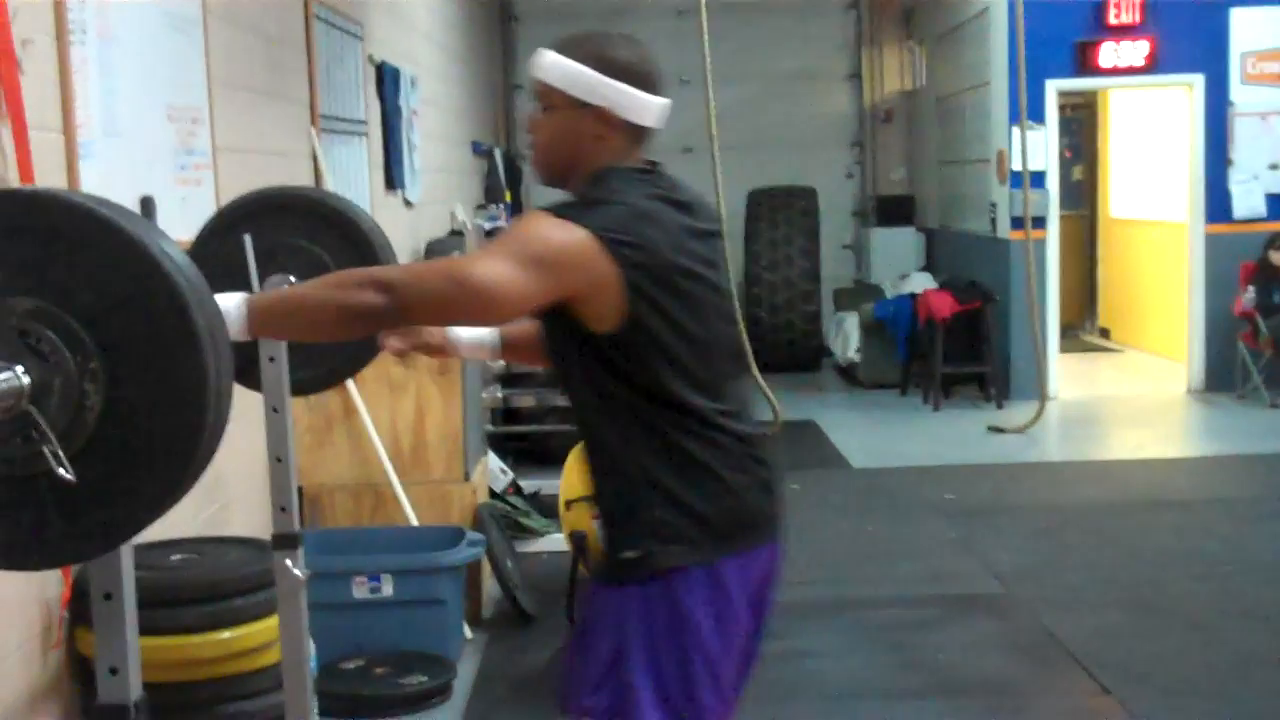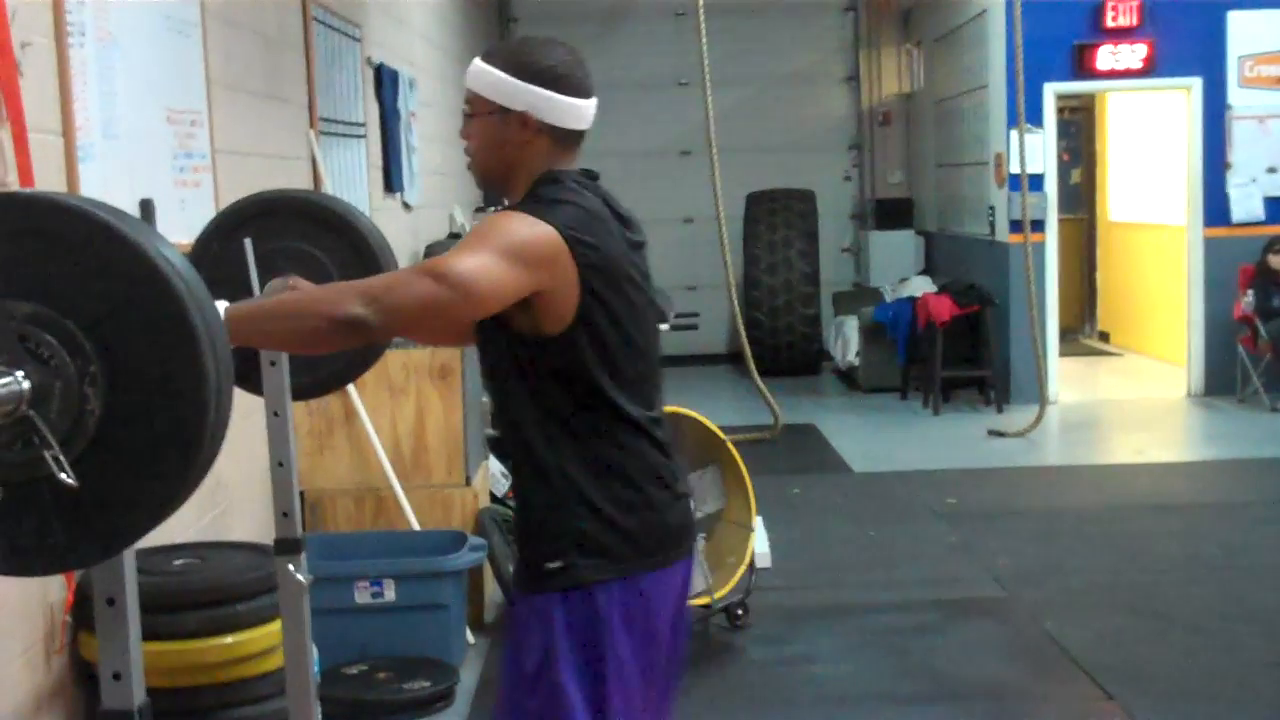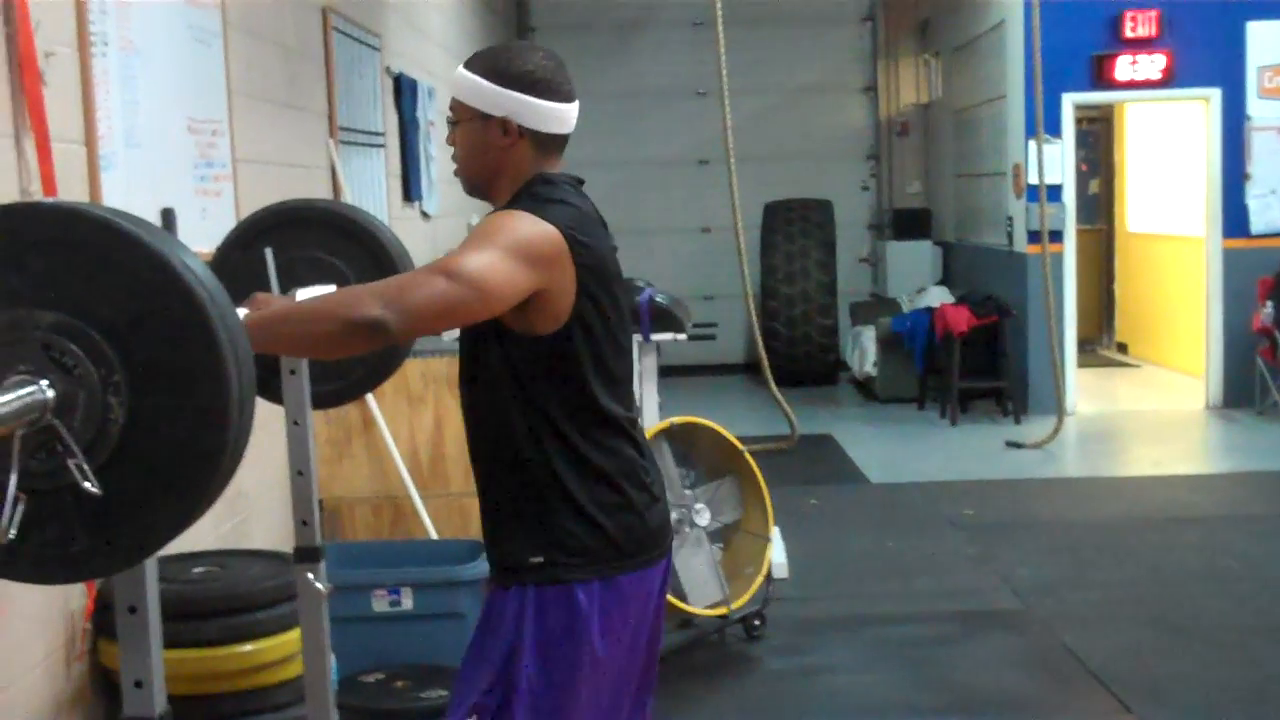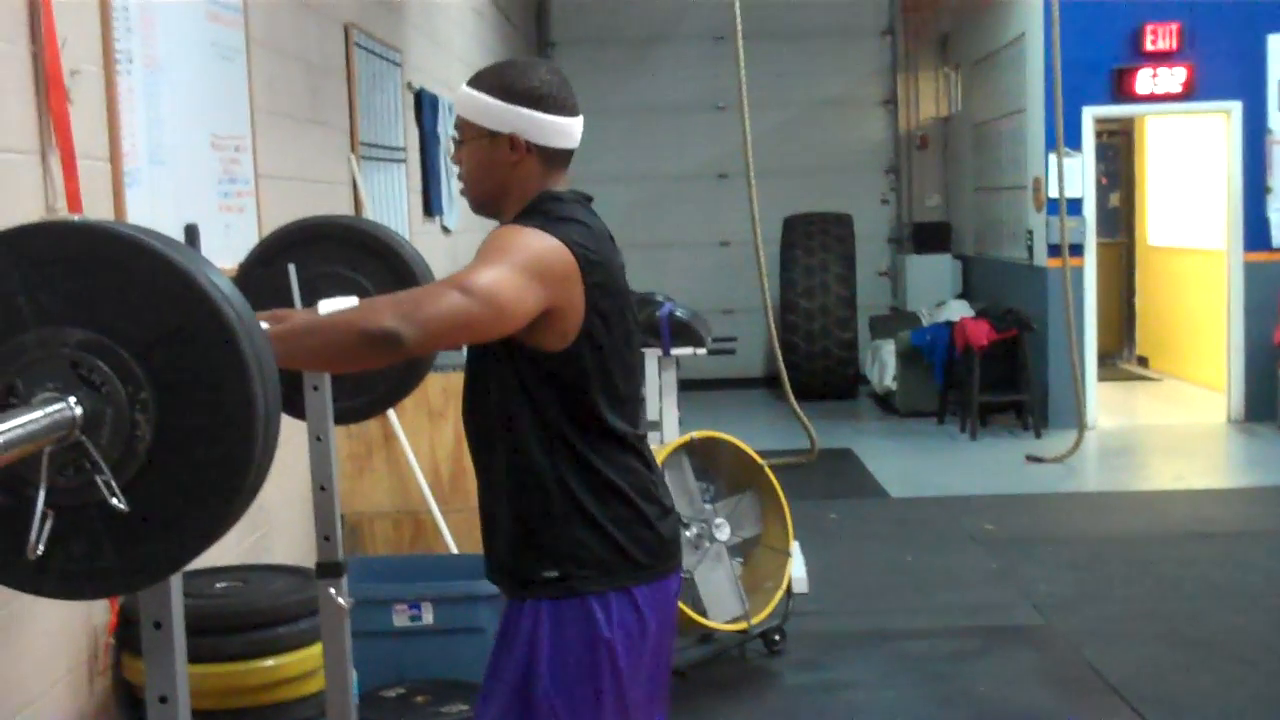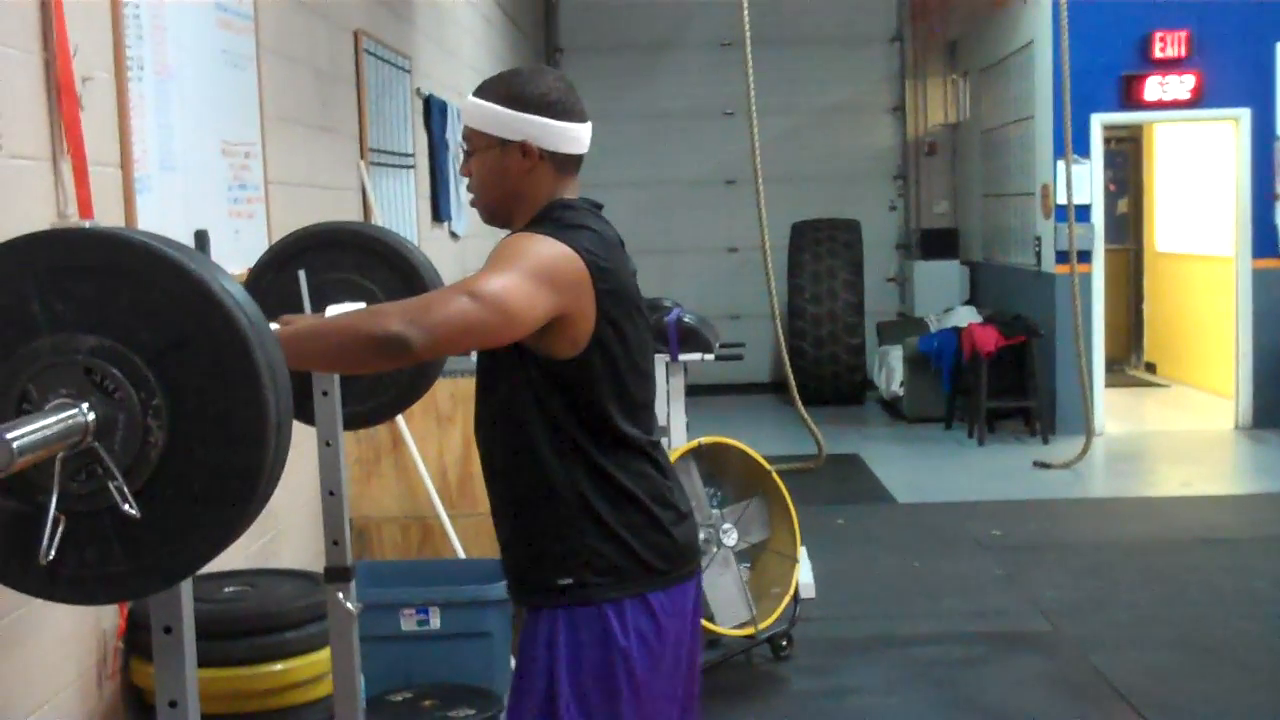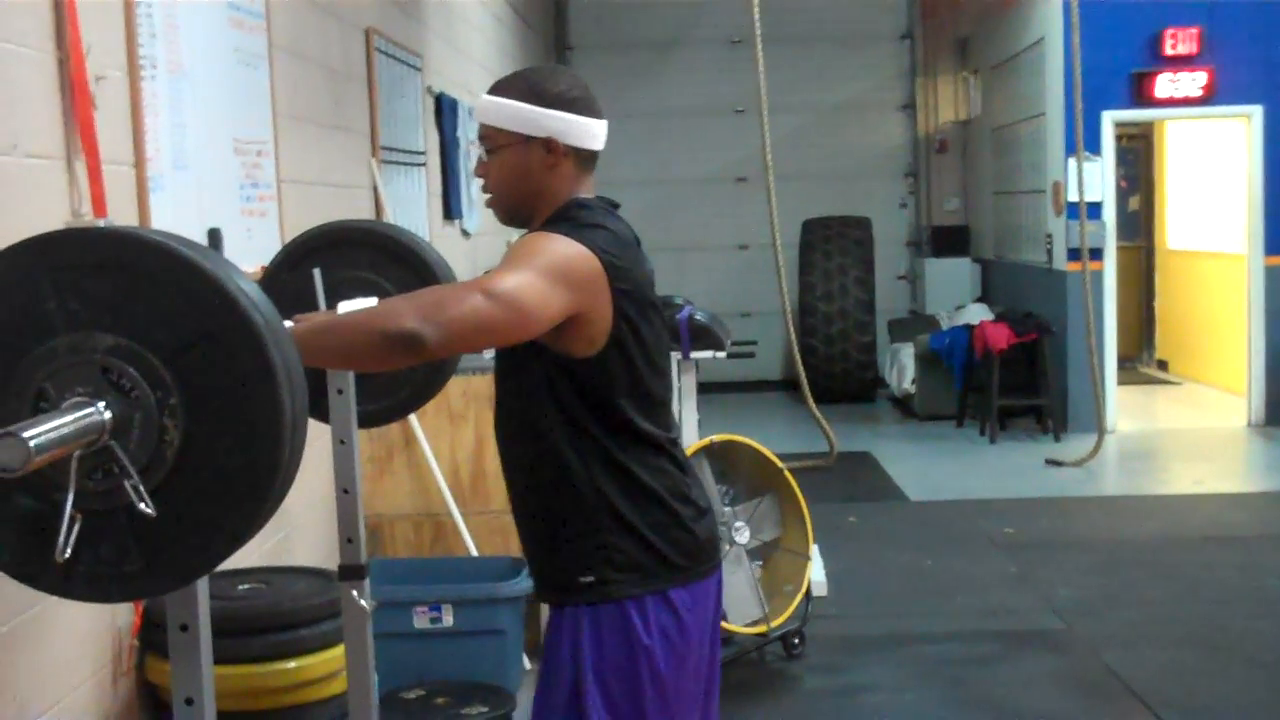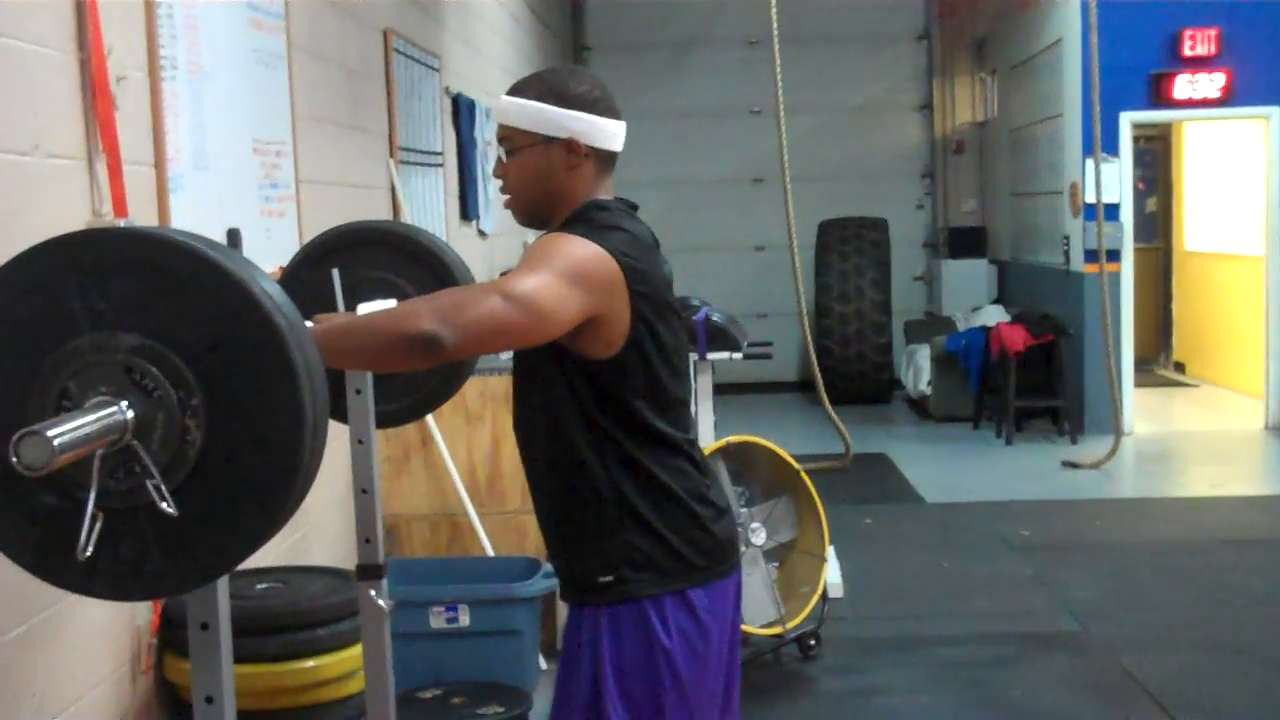
dt=0.2s
person 1, frame 1
left shoulder: (579, 240)
right shoulder: (674, 211)
left elbow: (388, 297)
left wrist: (225, 312)
right wrist: (467, 339)
left hip: (680, 543)
right hip: (719, 521)
person 1, frame 2
left shoulder: (534, 238)
right shoulder: (592, 217)
left elbow: (368, 312)
right elbow: (510, 330)
right wrist: (325, 300)
left hip: (600, 556)
right hip: (632, 533)
person 1, frame 3
left shoulder: (529, 236)
right shoulder: (561, 220)
left elbow: (379, 316)
right elbow: (418, 299)
right wrist: (293, 310)
left hip: (573, 558)
right hip: (609, 539)
person 1, frame 4
left shoulder: (538, 251)
right shoulder: (566, 237)
left elbow: (395, 331)
right elbow: (433, 311)
right wrist: (308, 323)
left hip: (585, 574)
right hip: (617, 555)
person 1, frame 5
left shoulder: (549, 258)
right shoulder: (579, 243)
left elbow: (404, 335)
right elbow: (439, 315)
right wrist: (316, 326)
left hip: (604, 580)
right hip: (636, 560)
person 1, frame 6
left shoulder: (566, 257)
right shoulder: (593, 240)
left elbow: (418, 330)
right elbow: (458, 308)
right wrist: (324, 323)
left hip: (627, 576)
right hip: (653, 558)
person 1, frame 7
left shoulder: (584, 259)
right shoulder: (611, 242)
left elbow: (438, 331)
right elbow: (476, 308)
right wrist: (334, 327)
left hip: (648, 576)
right hip: (673, 556)
